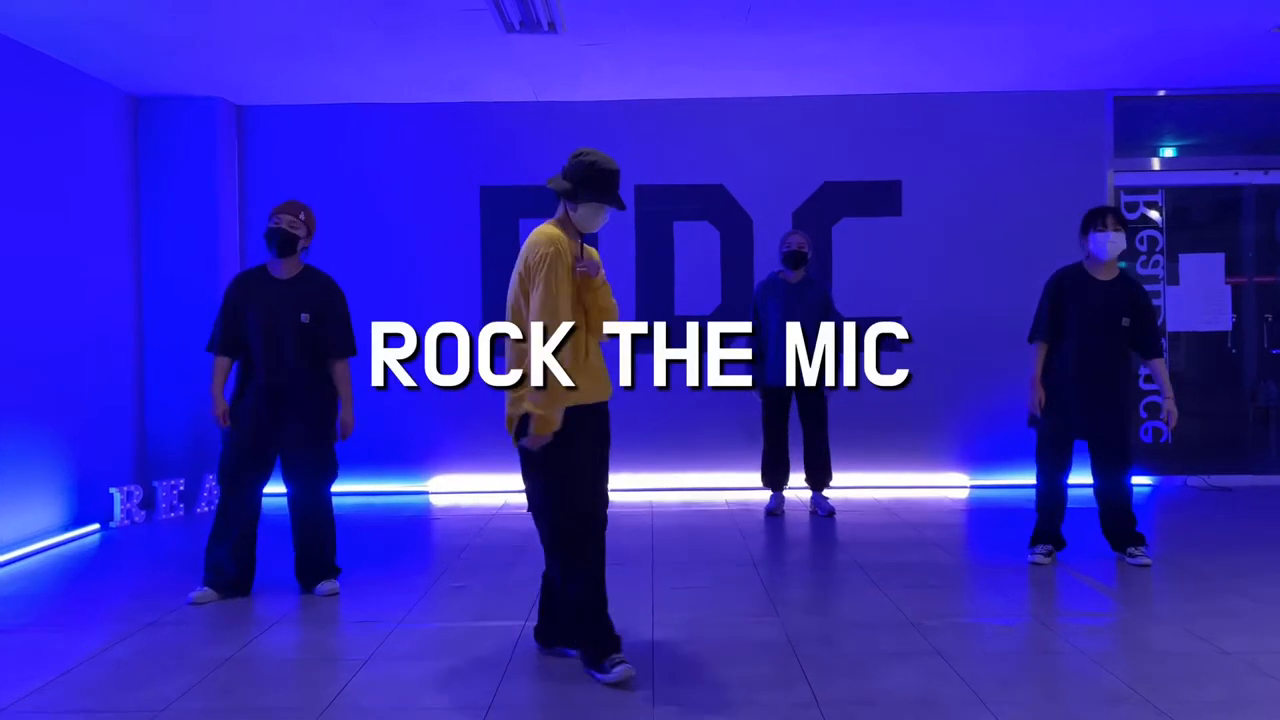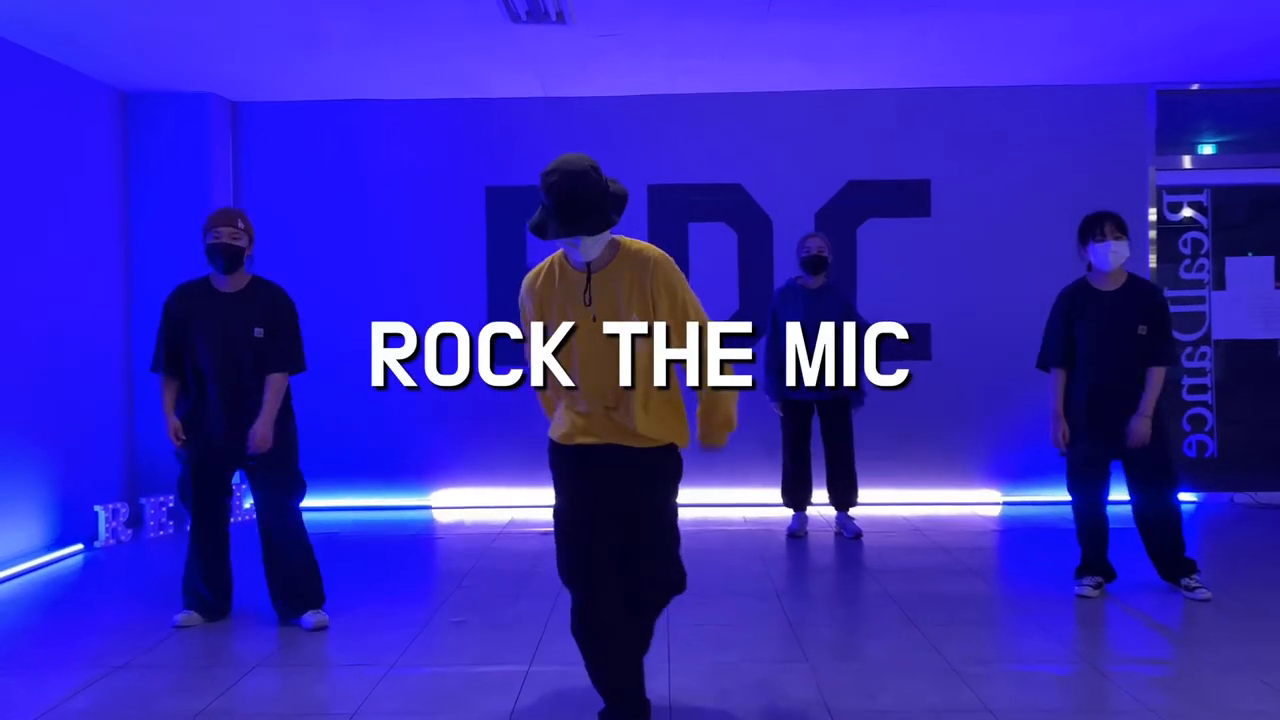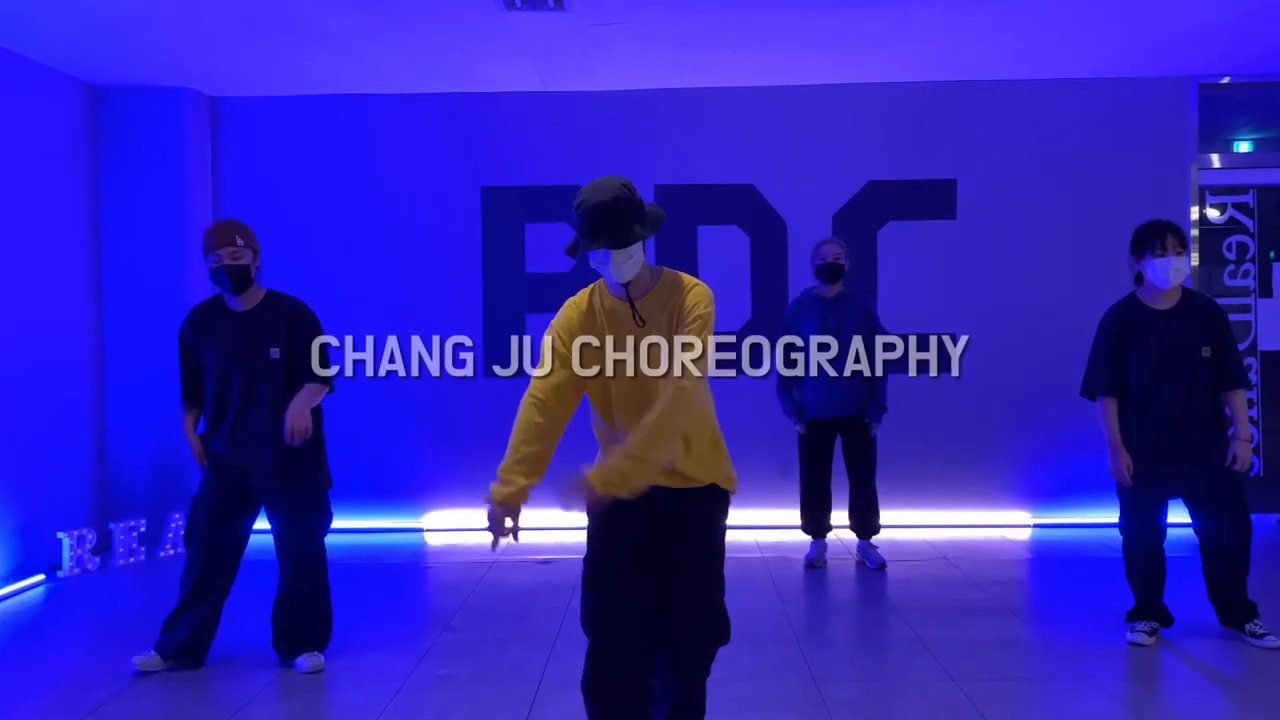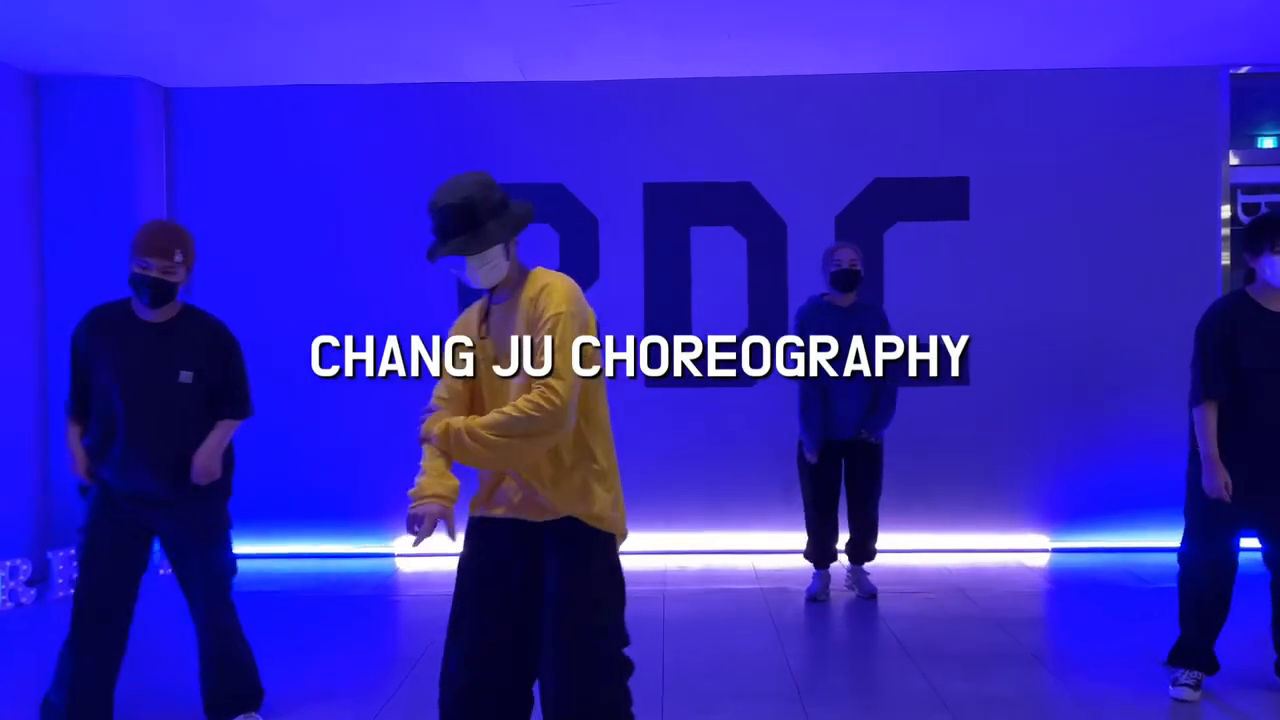
dt=0.7s
person 1, frame 1
left shoulder: (587, 255)
right shoulder: (549, 243)
left elbow: (609, 323)
right elbow: (546, 335)
left wrist: (594, 283)
right wrist: (545, 412)
left hip: (587, 407)
right hip: (550, 415)
left knee: (582, 526)
right knee: (574, 531)
left ankle: (559, 628)
right ankle: (599, 644)
person 1, frame 2
left shoulder: (652, 267)
right shoulder: (539, 285)
left elbow: (701, 347)
left wrist: (717, 421)
left hip: (651, 447)
right hip: (578, 450)
left knee: (654, 578)
right knee: (592, 589)
left ankle: (618, 663)
person 1, frame 3
left shoulder: (691, 298)
right shoulder: (577, 315)
left elbow: (679, 395)
right elbow: (544, 400)
left wrist: (613, 474)
right wrist: (512, 485)
left hip: (695, 487)
right hip: (617, 494)
left knee: (689, 639)
right knee: (612, 644)
person 1, frame 4
left shoulder: (556, 297)
right shoulder: (466, 327)
left elbow: (553, 409)
right elbow: (444, 416)
left wrist: (455, 433)
right wrist: (434, 489)
left hip: (573, 515)
right hip: (498, 520)
person 2, frame 1
left shoulder: (323, 290)
right shoulder: (244, 286)
left elbow: (337, 355)
right elbow: (226, 347)
left wrist: (344, 406)
right wrist: (217, 393)
left hip: (308, 412)
right hip: (252, 409)
left knee: (310, 494)
right knee: (237, 493)
left ankle: (318, 574)
right ankle: (223, 579)
person 2, frame 2
left shoulder: (274, 301)
right shoulder: (183, 301)
left elbow: (280, 369)
right elbow: (170, 367)
left wrist: (266, 420)
right wrist: (170, 412)
left hip: (261, 428)
right hip: (204, 427)
left knee: (280, 512)
right knee: (204, 515)
left ankle: (303, 603)
right ankle: (205, 602)
person 2, frame 3
left shoulder: (293, 316)
right shoulder: (198, 323)
left elbow: (322, 377)
right elbow: (193, 390)
left wrist: (302, 404)
right wrist: (192, 433)
left hip: (290, 456)
right hip: (227, 455)
left knee: (299, 549)
right knee: (207, 546)
left ankle: (303, 643)
right ankle: (178, 646)
person 2, frame 4
left shoulder: (211, 337)
right shoulder: (97, 327)
left elbow: (234, 409)
right elbow: (78, 400)
left wrist: (214, 446)
right wrist: (77, 446)
left hip: (190, 491)
right hip: (116, 487)
left knee: (210, 596)
right knee: (97, 599)
person 3, frame 1
left shoulder: (1133, 291)
right shoulder: (1063, 282)
left elbow: (1151, 348)
right elbow: (1042, 337)
left wrist: (1167, 394)
right wrist: (1035, 382)
left hip: (1109, 396)
right hip: (1059, 393)
left knee: (1114, 470)
right knee: (1051, 469)
left ankle: (1125, 539)
right ankle: (1046, 539)
person 3, frame 2
left shoulder: (1148, 296)
right shoulder: (1071, 299)
left elbow: (1159, 362)
right elbow: (1058, 363)
left wrist: (1144, 413)
right wrist: (1058, 415)
left hip: (1138, 416)
right hip: (1085, 418)
left knee: (1157, 494)
right knee: (1087, 497)
left ankle: (1179, 569)
right ankle: (1094, 570)
person 3, frame 3
left shoulder: (1208, 314)
right shoulder: (1120, 319)
left elbow: (1231, 382)
right elbow: (1106, 391)
left wrist: (1242, 435)
right wrist: (1115, 448)
left hip: (1205, 446)
right hip: (1142, 450)
left knee: (1229, 529)
right knee: (1141, 533)
left ankle: (1240, 614)
right ankle: (1148, 613)
person 3, frame 4
right shoulder: (1225, 317)
right elbow: (1206, 396)
right wrist: (1211, 462)
right hip: (1228, 468)
right knee: (1208, 563)
right ankle: (1192, 660)
person 4, frame 1
left shoulder: (818, 292)
right shoulder: (765, 290)
right elbow: (756, 336)
right wrist: (756, 377)
right hip: (774, 379)
left knee: (816, 436)
right knee: (774, 437)
left ankle: (817, 494)
right ankle: (776, 494)
person 4, frame 2
left shoulder: (840, 299)
right shoulder: (783, 297)
right elbow: (773, 347)
left wrist: (855, 393)
right wrist: (774, 391)
left hip: (834, 391)
right hip: (794, 391)
left knee: (840, 453)
right knee: (795, 454)
left ankle: (842, 514)
right ankle: (799, 514)
person 4, frame 3
left shoulder: (861, 308)
right shoulder: (799, 308)
left wrist: (878, 410)
right wrist: (792, 409)
left hip: (858, 411)
right hip: (814, 412)
left knee: (863, 478)
right knee: (814, 479)
left ankle: (865, 542)
right ankle: (818, 542)
person 4, frame 4
left shoulder: (875, 318)
right shoulder: (809, 315)
left elbow: (889, 375)
right elbow: (805, 379)
left wrist: (878, 422)
right wrist: (812, 434)
left hip: (864, 431)
right hip: (821, 433)
left knee: (865, 503)
right knee: (820, 503)
left ankle: (857, 568)
right ankle: (821, 571)
